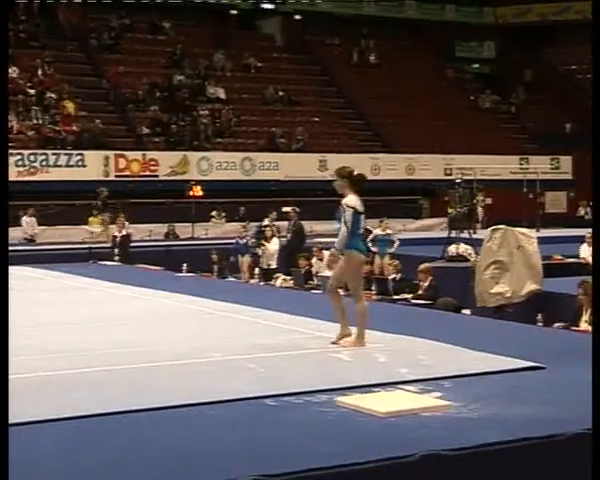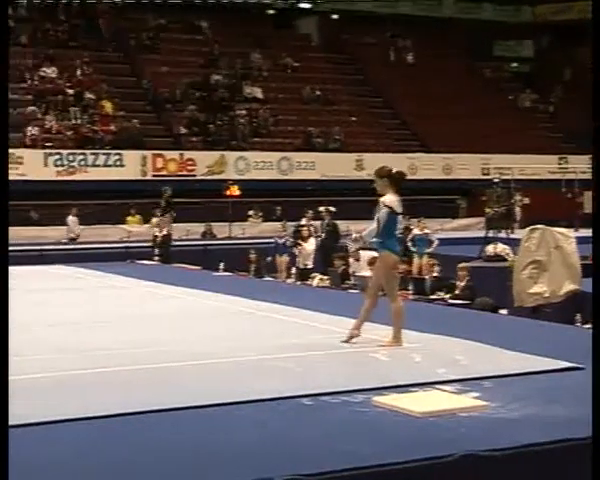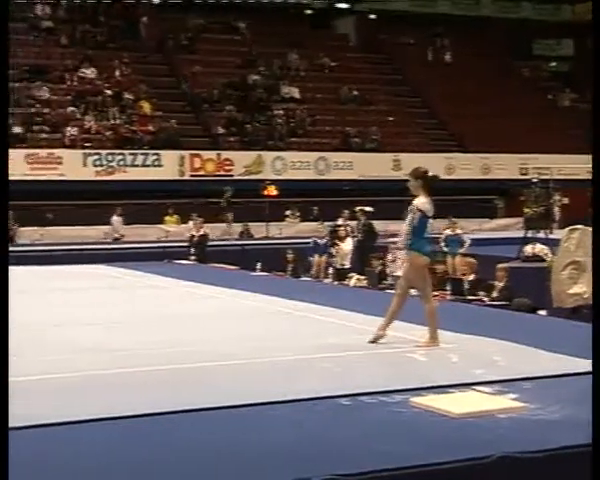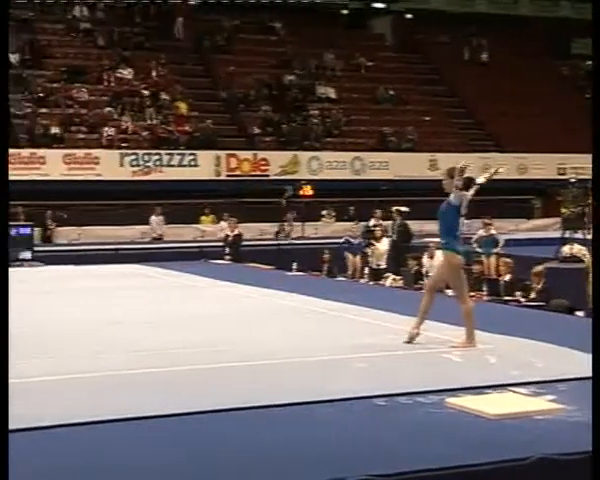
dt=0.5s
person 1, frame 1
left shoulder: (347, 202)
right shoulder: (354, 200)
left elbow: (345, 231)
left wrist: (334, 251)
right wrist: (337, 251)
left hip: (353, 251)
right hip: (350, 251)
left knee: (357, 295)
right knee: (332, 287)
left ankle: (360, 338)
right ankle: (345, 329)
person 1, frame 2
left shoulder: (385, 201)
right shoulder: (395, 200)
left elbow: (377, 227)
left wrist: (360, 237)
right wrist: (364, 237)
left hip: (387, 251)
right hip: (389, 249)
left knee: (393, 296)
right knee: (372, 291)
left ankle: (396, 338)
right ankle: (356, 328)
person 1, frame 3
left shoulder: (417, 203)
right shoulder: (426, 202)
left elbow: (407, 230)
left wrist: (400, 253)
right wrist: (403, 251)
left hip: (417, 252)
right hip: (418, 251)
left knee: (426, 296)
right knee: (400, 292)
left ankle: (433, 338)
right ankle: (382, 329)
person 1, frame 4
left shoulder: (456, 198)
right shoulder: (457, 198)
left elbow: (460, 187)
right elbow: (475, 185)
left wrist: (459, 175)
right wrist: (489, 174)
left hip: (452, 251)
right hip: (449, 250)
left knee: (462, 297)
right knee: (430, 288)
left ankle: (470, 339)
right ankle: (416, 327)
